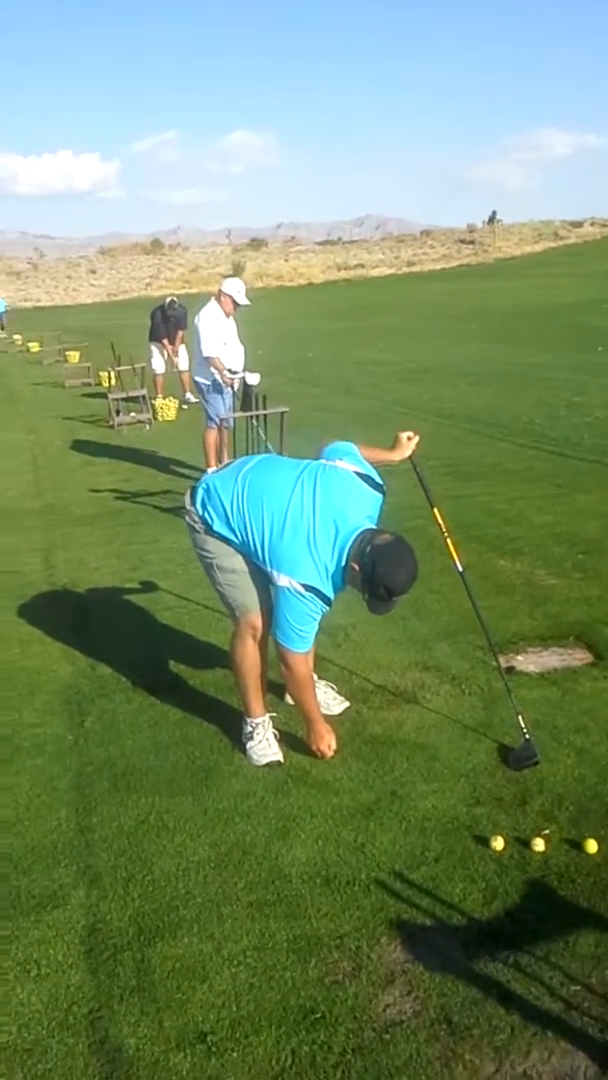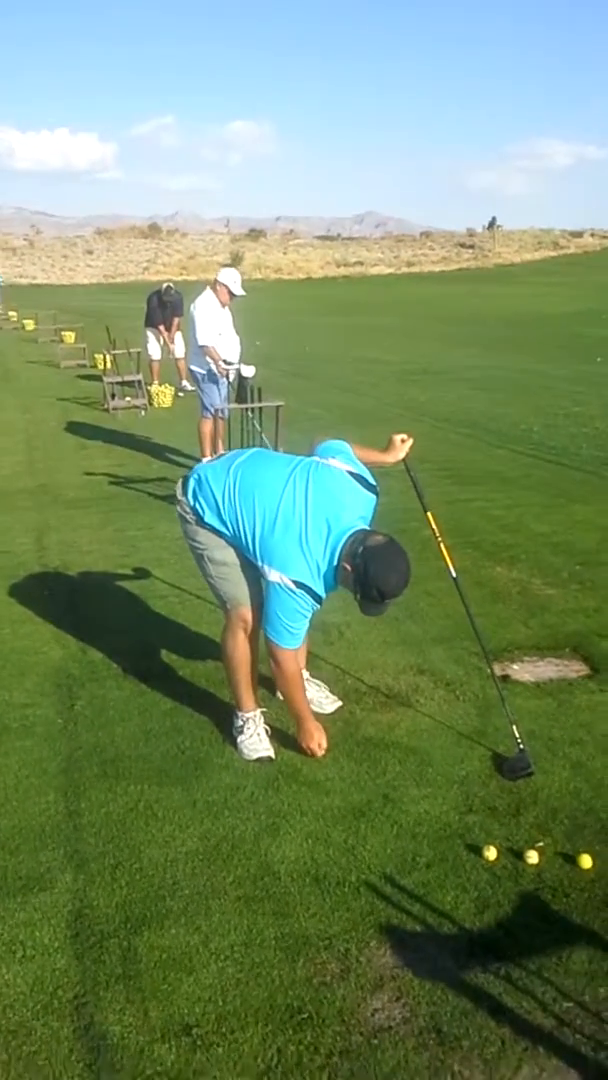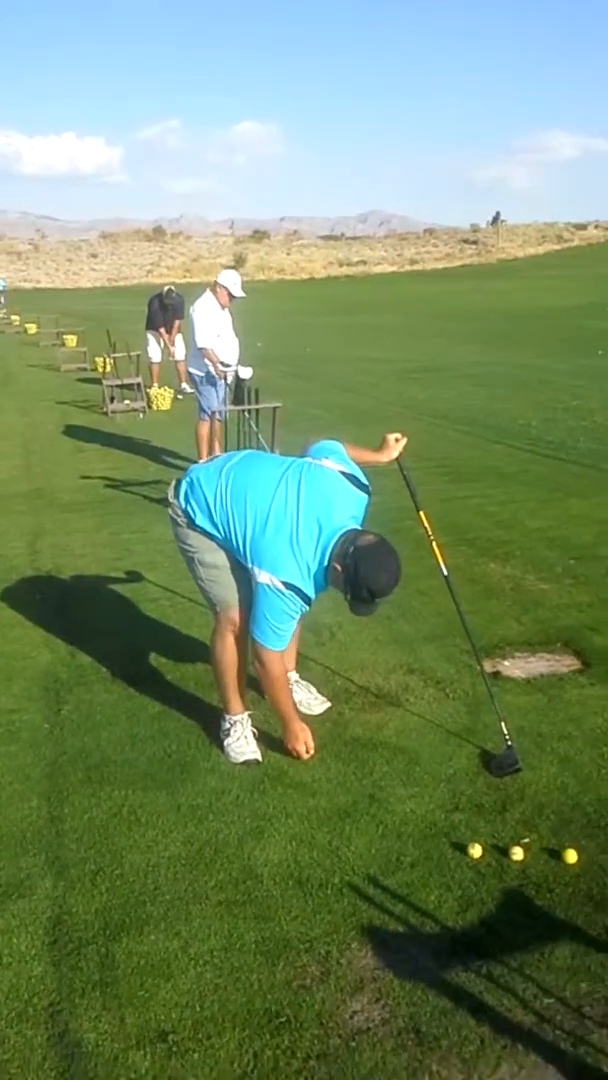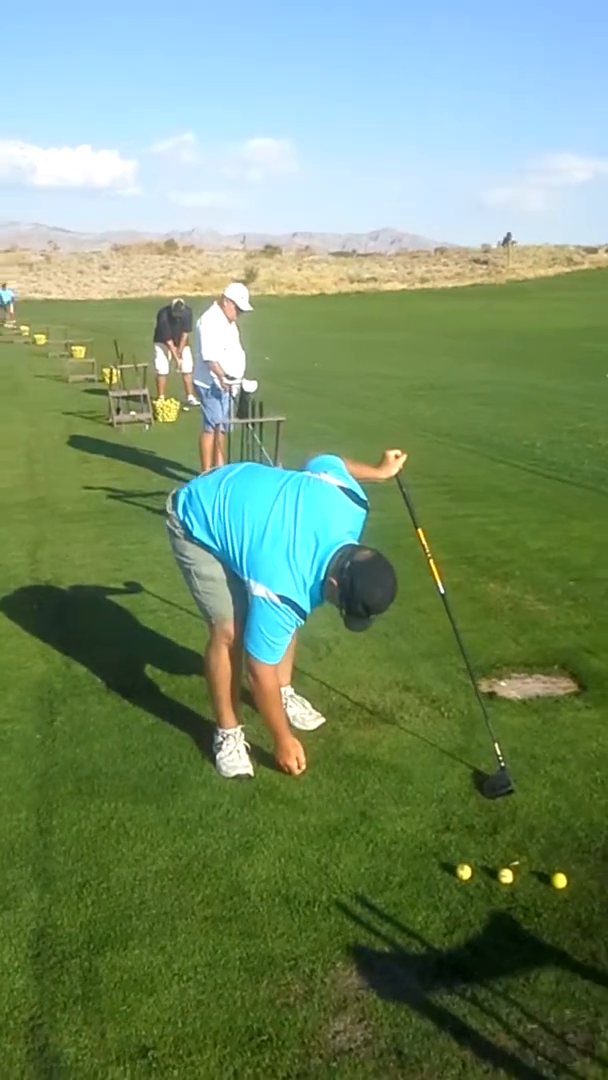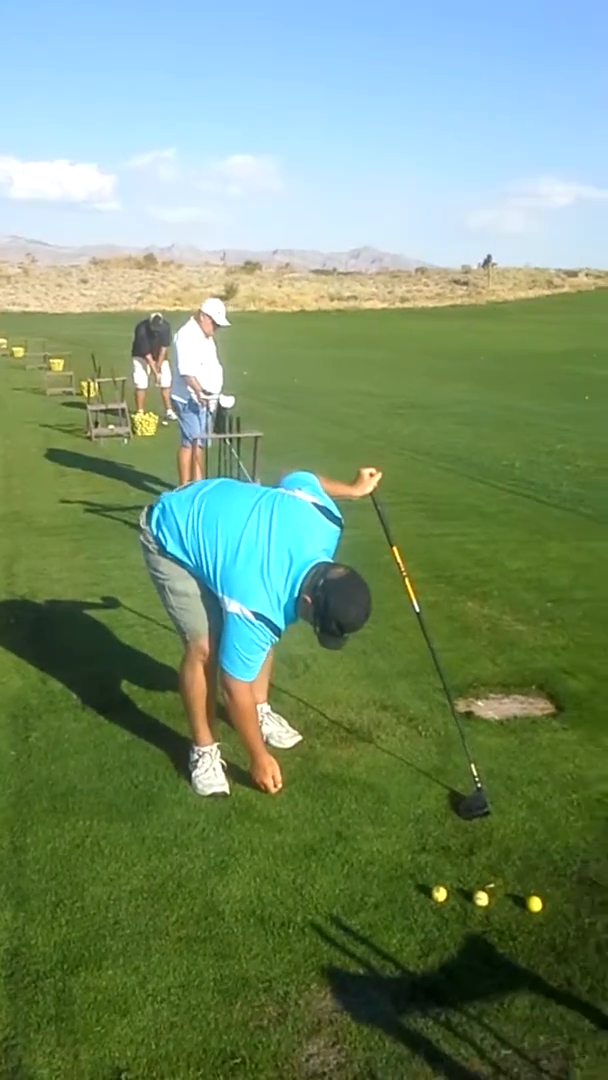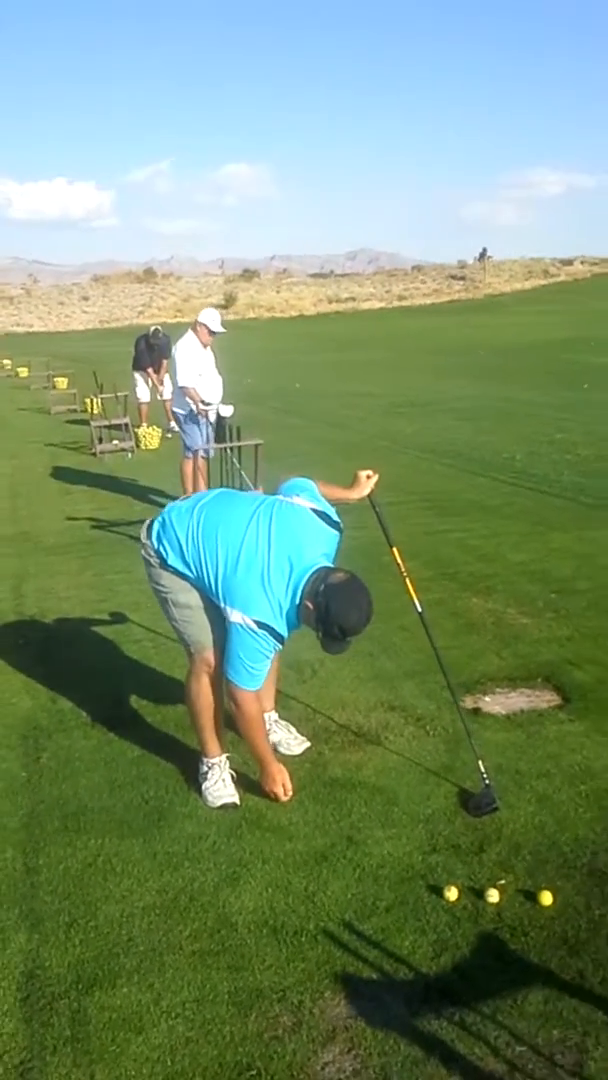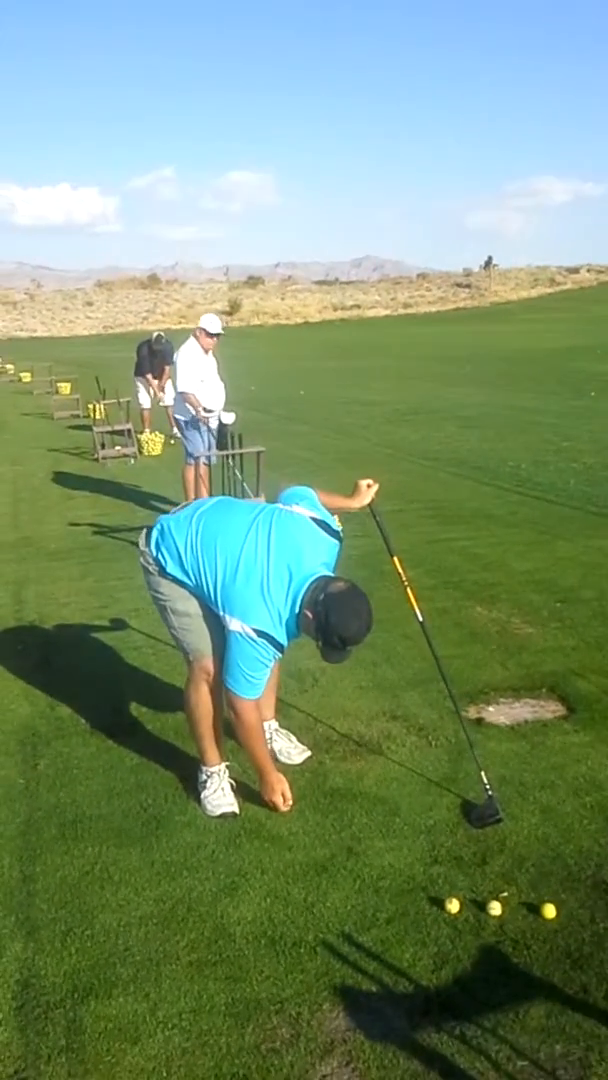
dt=0.1s
person 1, frame 1
left shoulder: (369, 490)
right shoulder: (308, 579)
left elbow: (339, 449)
right elbow: (291, 658)
left wrist: (392, 454)
right wrist: (316, 726)
right hip: (215, 517)
right knee: (254, 622)
left ankle: (307, 682)
right ankle: (255, 723)
person 1, frame 2
left shoulder: (363, 490)
right shoulder: (299, 576)
left elbow: (332, 447)
right elbow: (281, 655)
left wrist: (387, 455)
right wrist: (305, 724)
right hip: (206, 506)
right knee: (246, 615)
left ankle: (300, 679)
right ankle: (247, 717)
person 1, frame 3
left shoulder: (354, 489)
right shoulder: (288, 577)
left elbow: (326, 447)
right elbow: (267, 656)
left wrist: (379, 455)
right wrist: (291, 725)
right hip: (198, 510)
right knee: (235, 617)
left ankle: (288, 679)
right ankle: (234, 720)
person 1, frame 4
left shoulder: (352, 504)
right shoulder: (283, 590)
left elbow: (325, 462)
right elbow: (261, 670)
left wrist: (379, 471)
right wrist: (284, 740)
right hip: (195, 521)
right knee: (231, 630)
left ankle: (283, 694)
right ankle: (228, 734)
person 1, frame 5
left shoulder: (326, 522)
right shoulder: (258, 607)
left elbow: (300, 479)
right elbow: (236, 686)
left wrist: (355, 489)
right wrist: (259, 760)
right hip: (169, 536)
right knee: (205, 647)
left ankle: (260, 712)
right ankle: (203, 751)
person 1, frame 6
left shoulder: (326, 527)
right shoulder: (260, 616)
left elbow: (298, 485)
right elbow: (242, 696)
left wrist: (352, 492)
right wrist: (269, 767)
left hip: (213, 516)
right hip: (170, 551)
right knee: (209, 658)
left ankle: (267, 719)
right ankle: (212, 762)
person 1, frame 7
left shoulder: (326, 537)
right shoulder: (258, 624)
left elbow: (297, 493)
right elbow: (241, 705)
left wrist: (352, 501)
right wrist: (268, 776)
right hip: (170, 557)
right knee: (208, 666)
left ankle: (268, 728)
right ankle: (212, 771)
